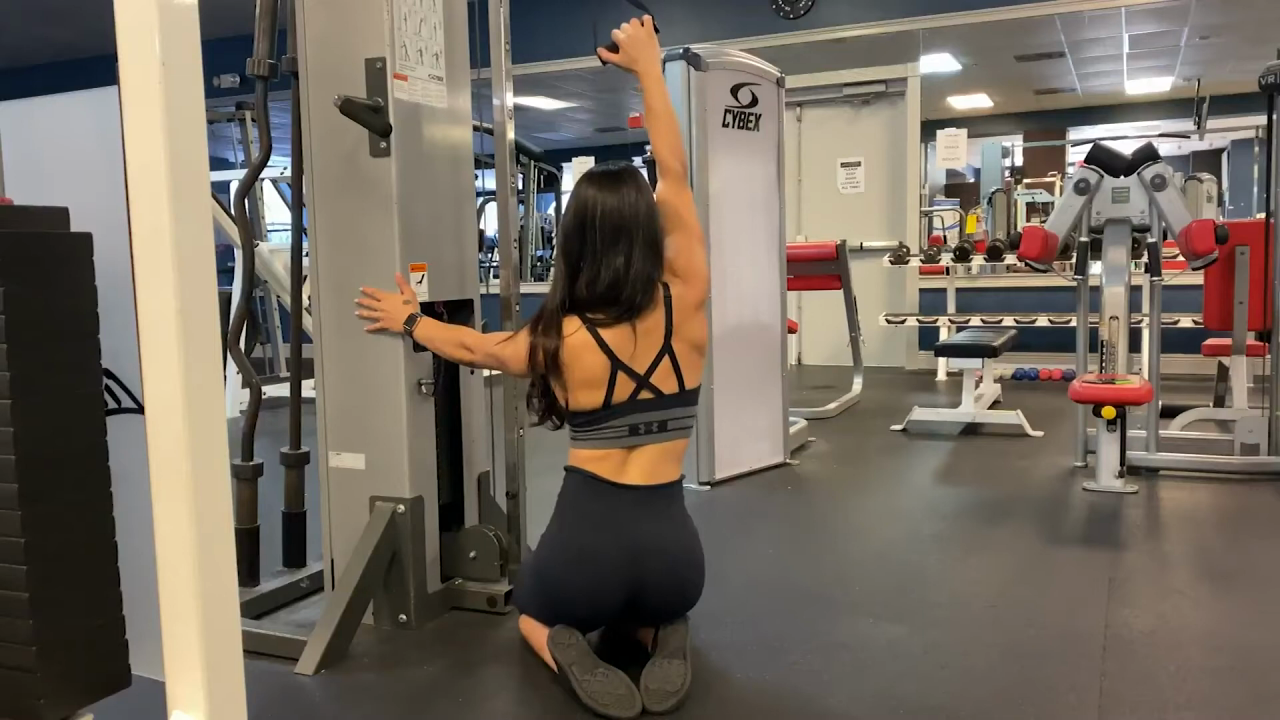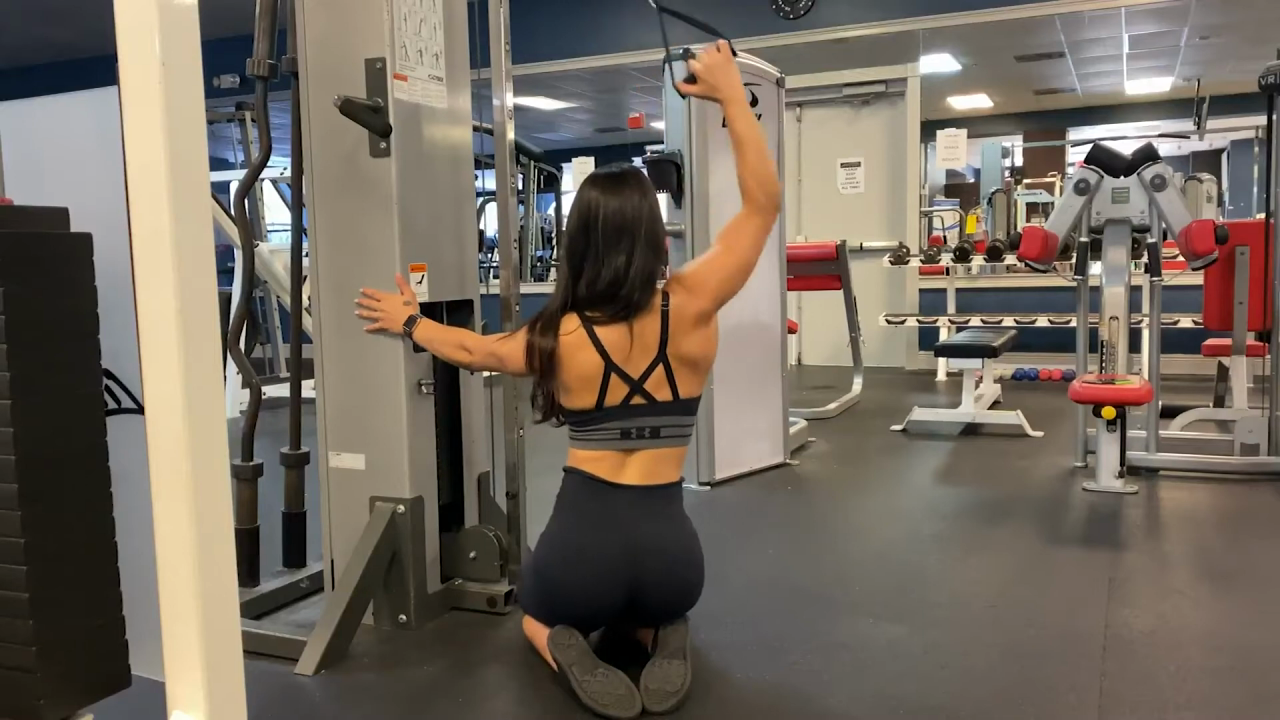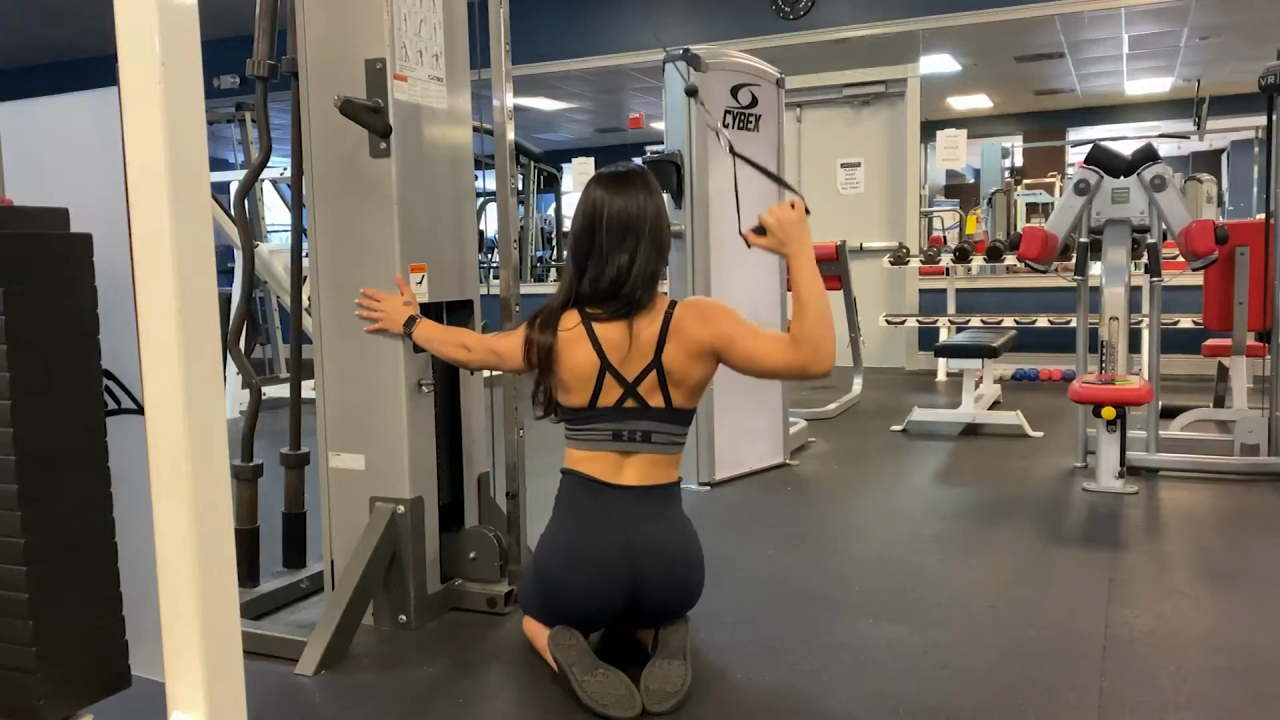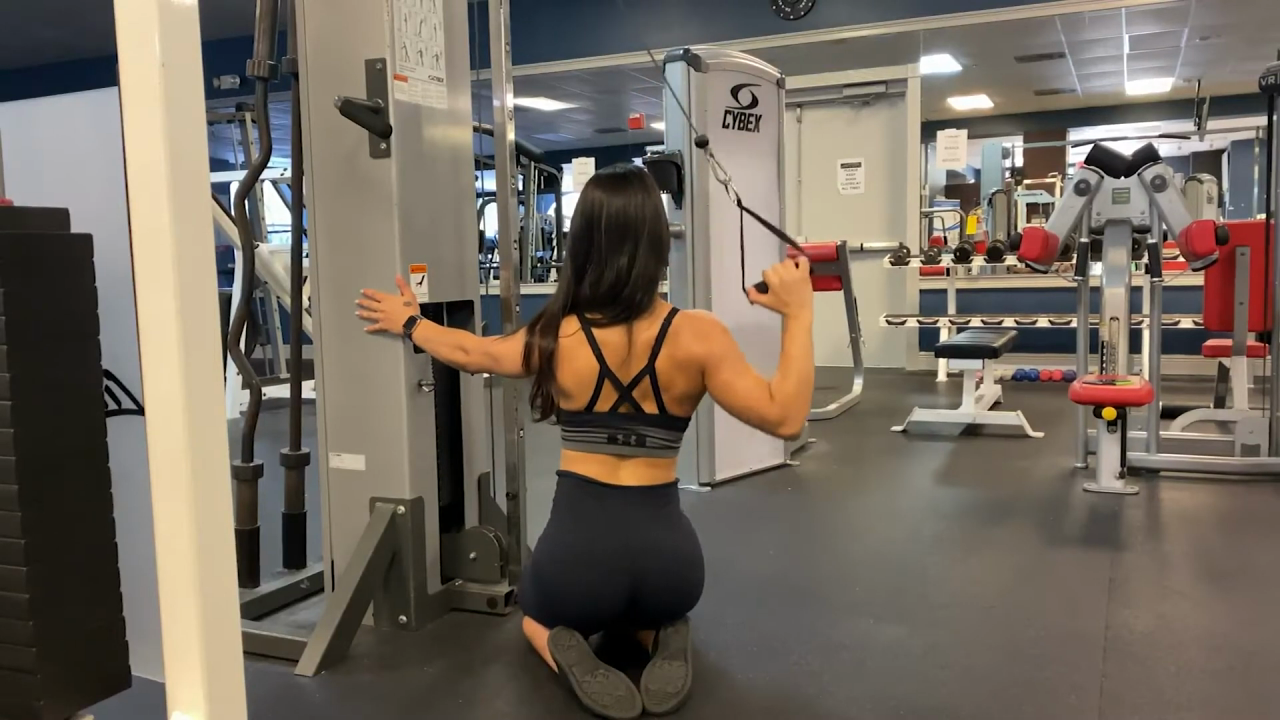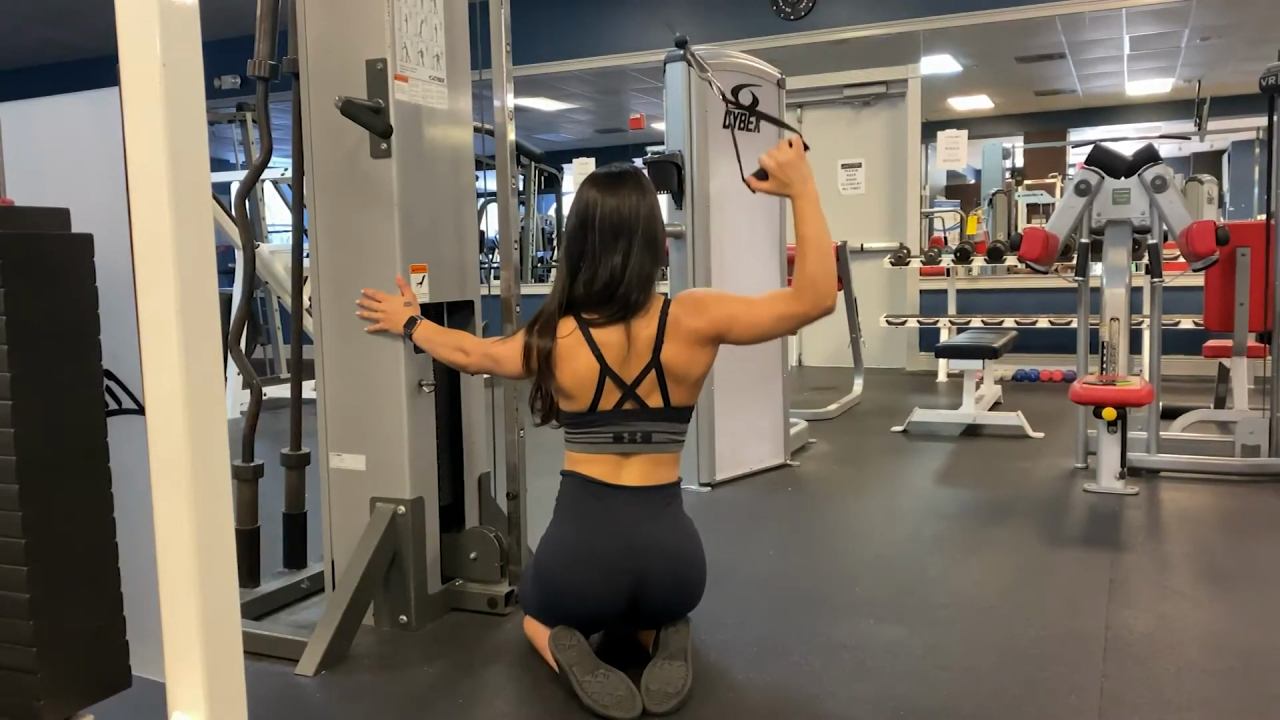
dt=0.5s
person 1, frame 1
left shoulder: (559, 340)
right shoulder: (685, 303)
left elbow: (477, 347)
right elbow: (673, 174)
left wrist: (409, 320)
right wrist: (648, 64)
left hip: (583, 544)
right hip: (669, 548)
left knee: (534, 608)
right knee: (651, 599)
left ankle: (564, 652)
right ankle: (660, 636)
person 1, frame 2
left shoulder: (556, 334)
right shoulder: (691, 308)
left elbow: (472, 351)
right elbow: (763, 204)
left wrist: (409, 322)
right wrist: (729, 95)
left hip: (581, 542)
right hip: (668, 549)
left knee: (537, 611)
right knee: (651, 600)
left ankle: (566, 653)
right ankle: (661, 637)
person 1, frame 3
left shoulder: (556, 333)
right shoulder: (697, 326)
left elbow: (471, 349)
right elbow: (815, 356)
left wrist: (409, 322)
right wrist: (797, 246)
left hip: (580, 545)
right hip: (668, 550)
left knee: (537, 610)
right knee: (651, 597)
left ankle: (568, 653)
right ankle: (662, 638)
person 1, frame 4
left shoulder: (555, 337)
right shoulder: (693, 335)
left elbow: (470, 352)
right elbow: (787, 419)
left wrist: (409, 322)
right wrist: (797, 312)
left hip: (578, 548)
right hip: (667, 551)
left knee: (538, 613)
right knee: (651, 603)
left ankle: (566, 653)
right ankle: (662, 637)
person 1, frame 5
left shoulder: (554, 339)
right shoulder: (693, 322)
left elbow: (470, 352)
right elbow: (815, 298)
left wrist: (409, 322)
right wrist: (801, 189)
left hip: (579, 550)
right hip: (669, 552)
left knee: (539, 612)
right knee: (652, 600)
left ankle: (566, 652)
right ankle: (663, 637)
